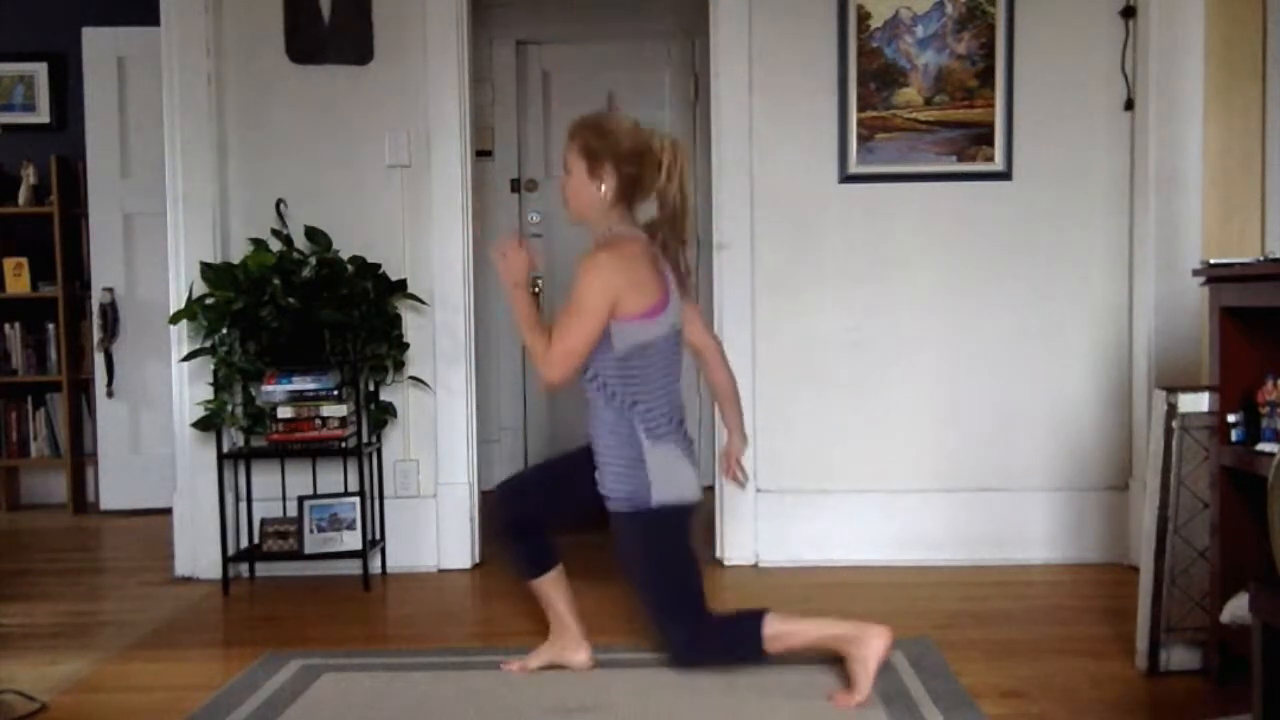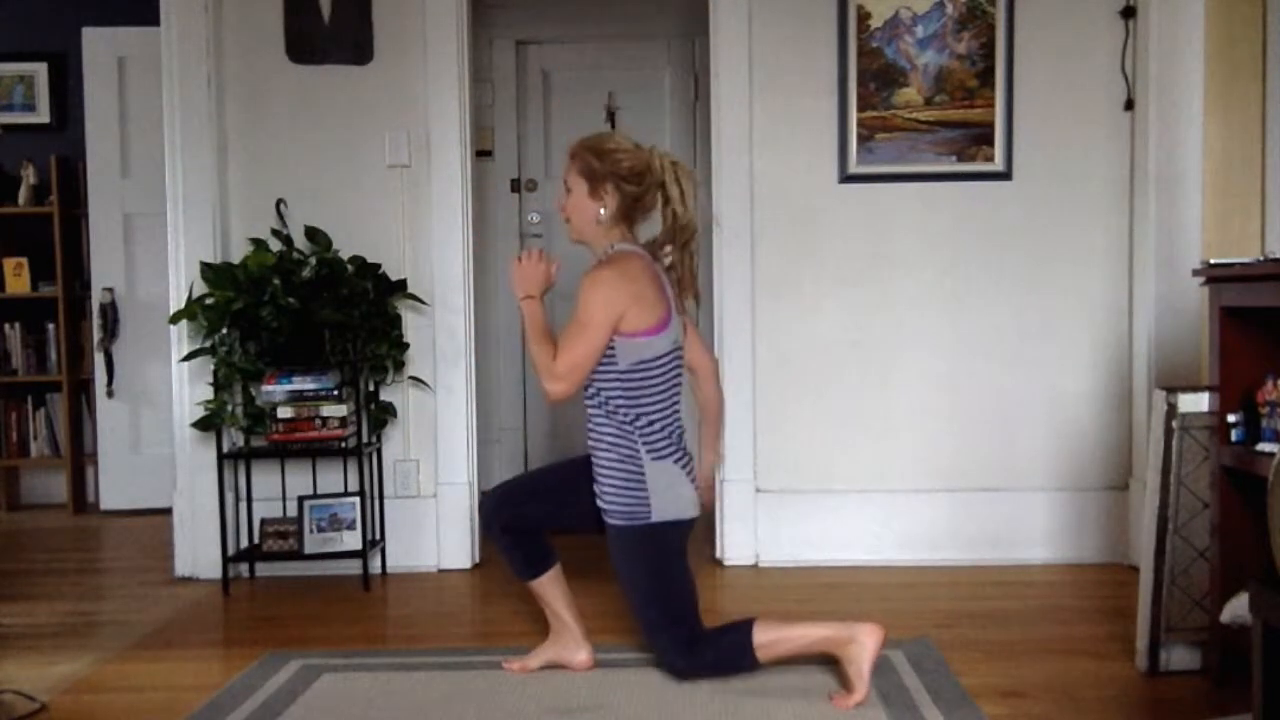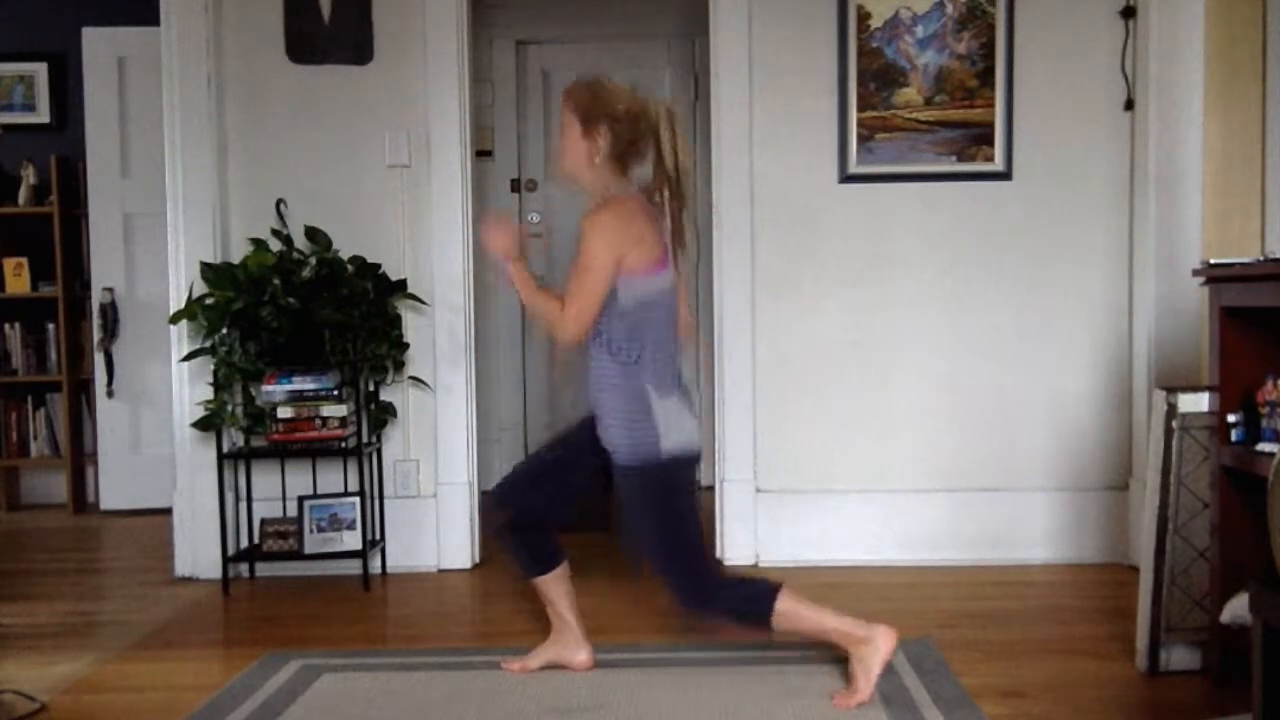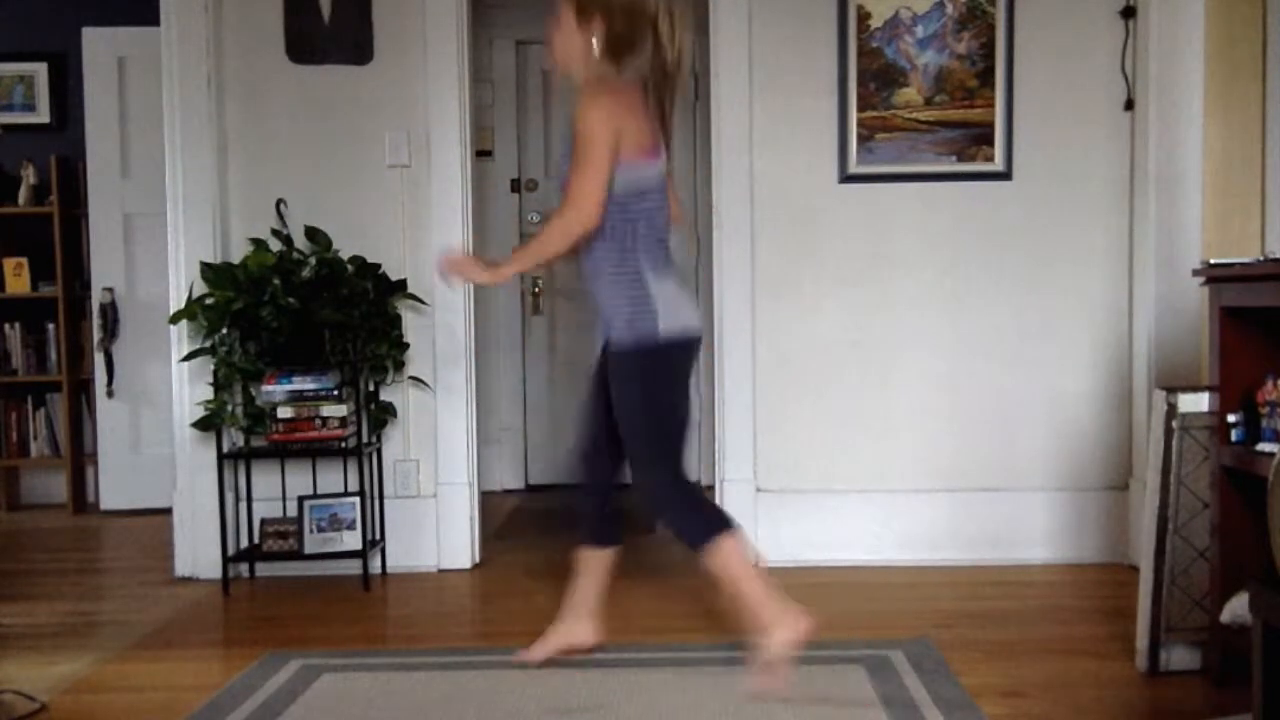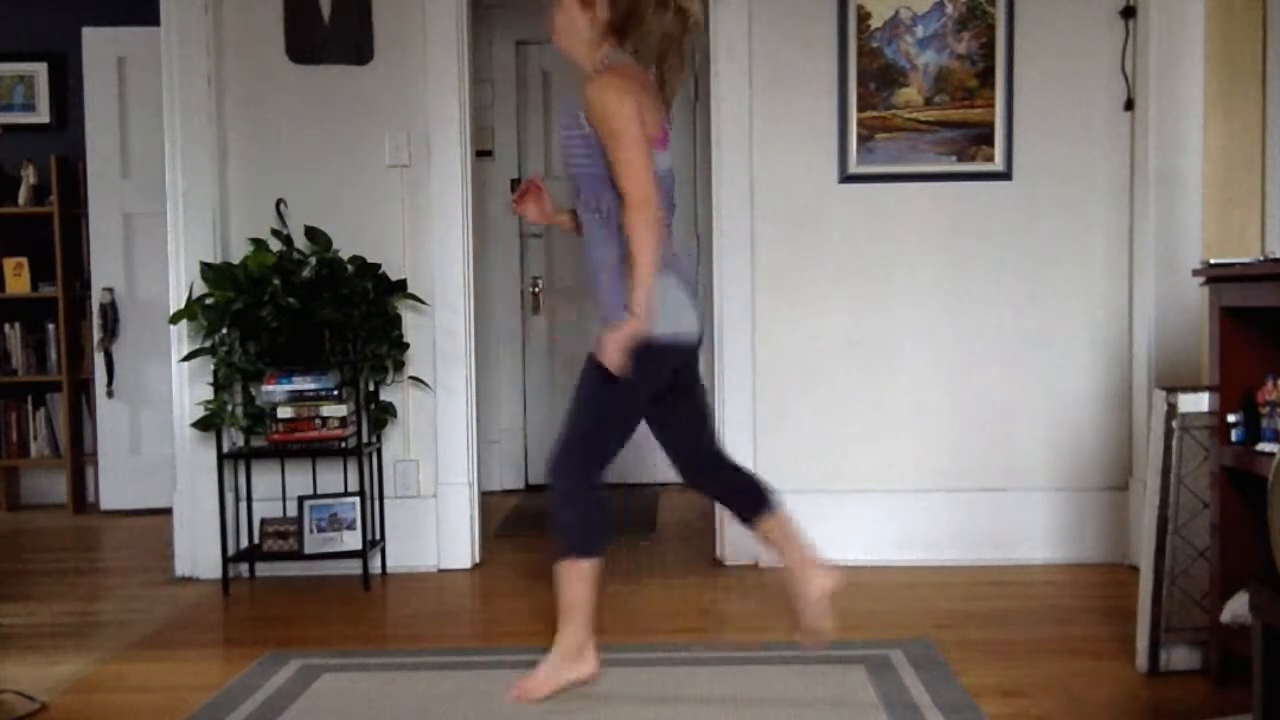
dt=0.2s
person 1, frame 1
left shoulder: (607, 263)
right shoulder: (653, 254)
left elbow: (554, 366)
right elbow: (707, 347)
left wrist: (517, 285)
right wrist: (735, 432)
left hip: (644, 481)
right hip: (631, 464)
left knee: (689, 640)
right knee: (511, 506)
left ankle: (857, 639)
right ankle: (568, 640)
person 1, frame 2
left shoulder: (609, 280)
right shoulder: (652, 268)
left elbow: (558, 380)
right elbow: (703, 365)
left wrist: (530, 298)
right wrist: (707, 456)
left hip: (641, 495)
right hip: (627, 477)
left knee: (685, 652)
right knee: (502, 511)
left ankle: (849, 638)
right ankle: (569, 639)
person 1, frame 3
left shoulder: (608, 220)
right shoulder: (642, 213)
left elbow: (568, 324)
right elbow: (679, 315)
left wrist: (511, 260)
left hip: (648, 441)
right hip: (623, 430)
left knee: (698, 585)
right knee: (514, 503)
left ankle: (860, 637)
right ankle: (569, 638)
person 1, frame 4
left shoulder: (602, 102)
right shoulder: (633, 100)
left elbow: (581, 213)
right elbow: (667, 212)
left wrist: (498, 270)
right wrist: (615, 252)
left hip: (648, 331)
right hip: (639, 327)
left knee: (661, 483)
right knee: (598, 471)
left ankle: (773, 615)
right ankle: (581, 617)
person 1, frame 5
left shoulder: (608, 87)
right shoulder: (632, 84)
left elbow: (640, 199)
left wrist: (634, 312)
right wrist: (554, 216)
left hip: (646, 321)
right hip: (659, 320)
left knee: (572, 472)
right knee: (701, 461)
left ankle: (573, 649)
right ankle: (806, 572)
